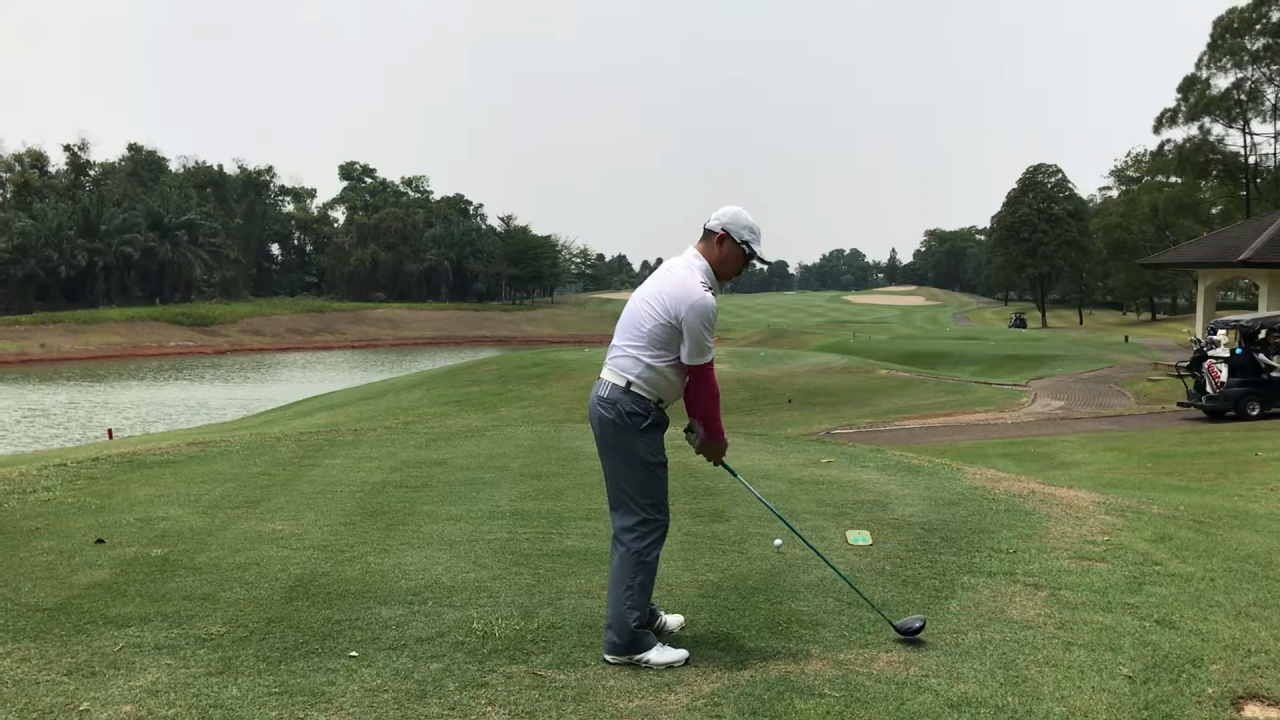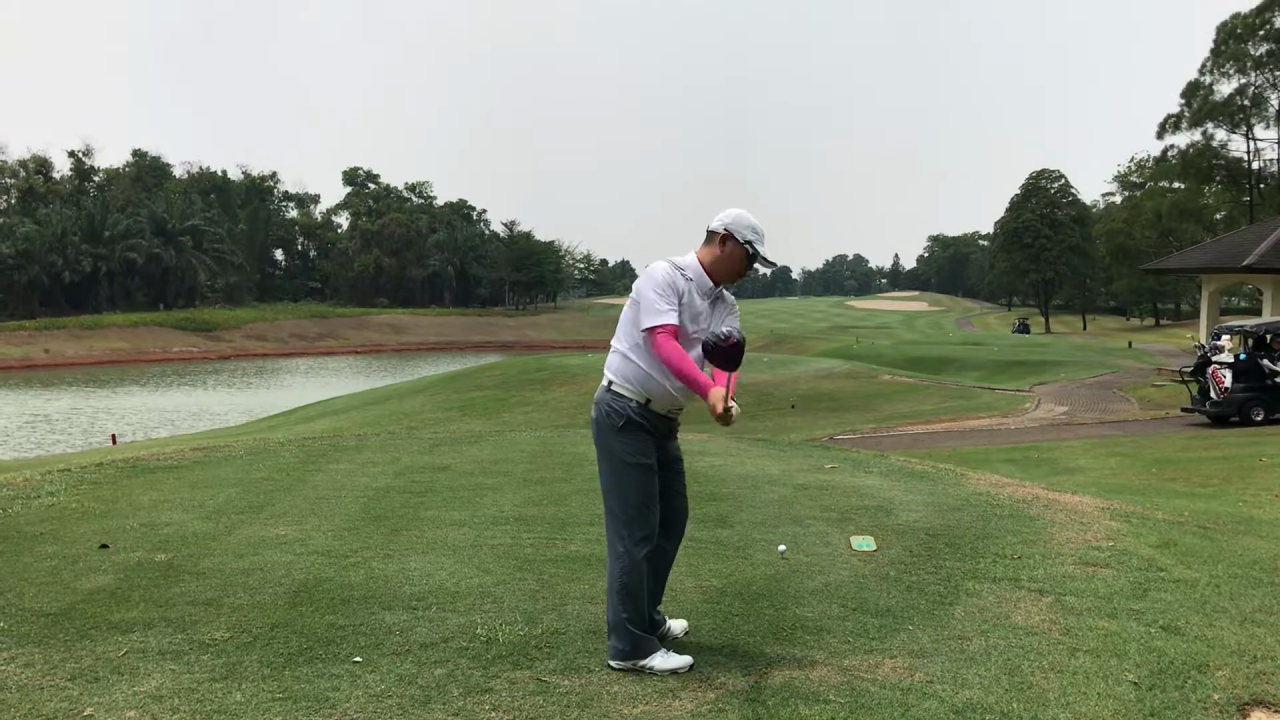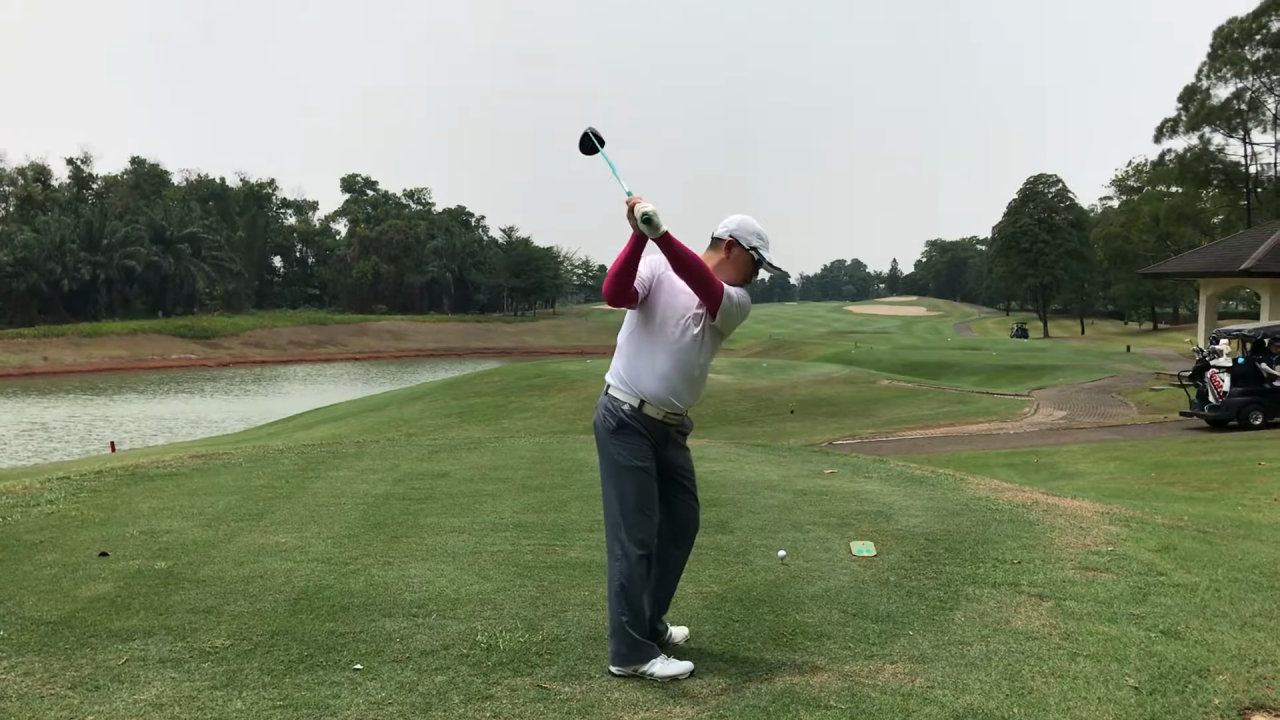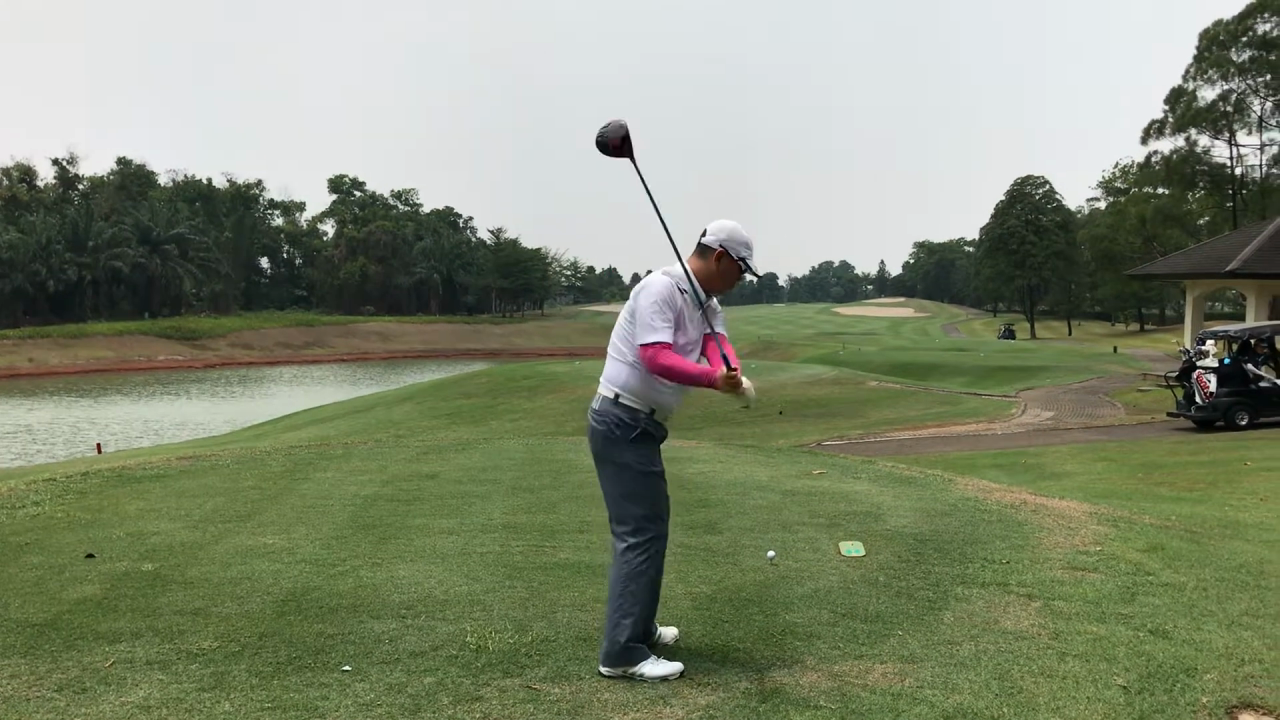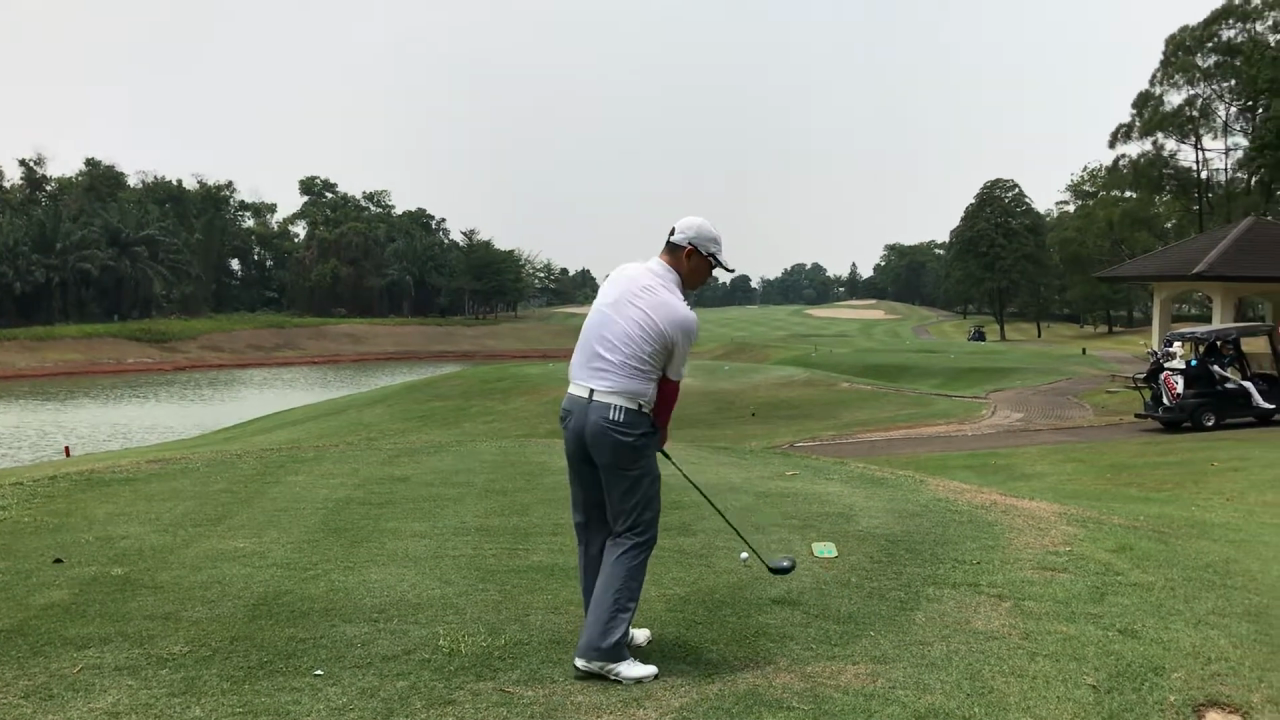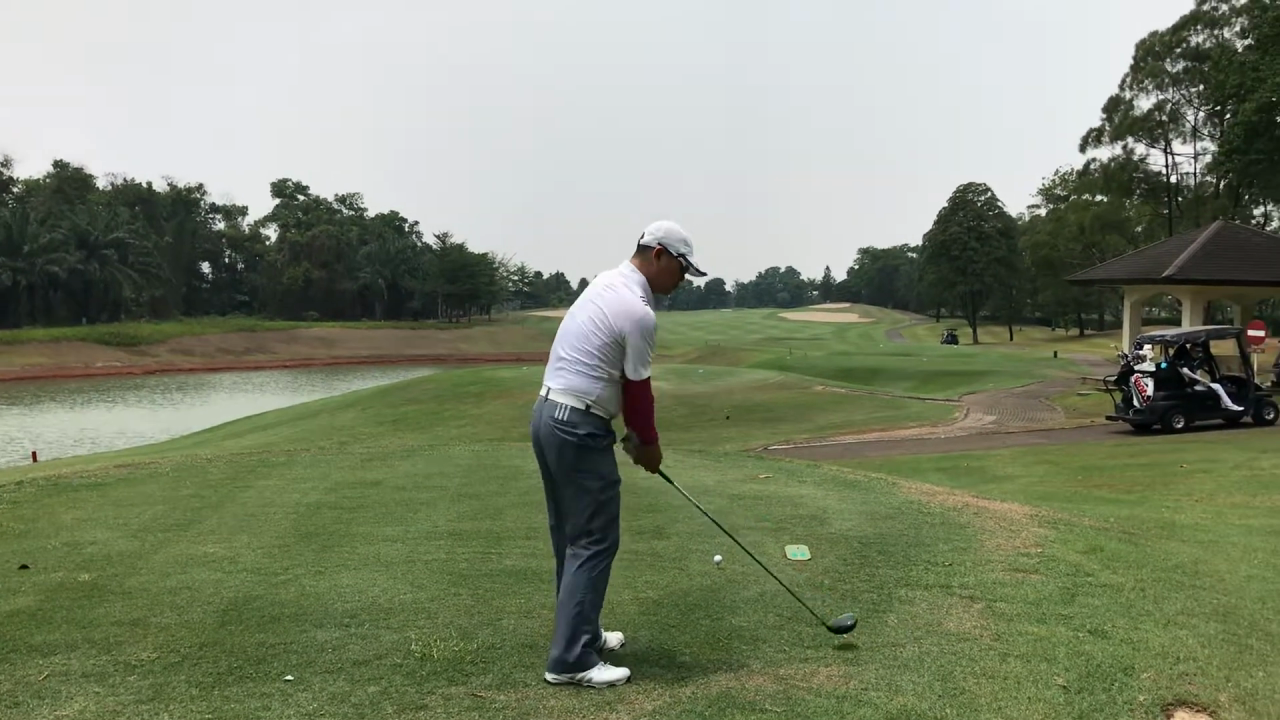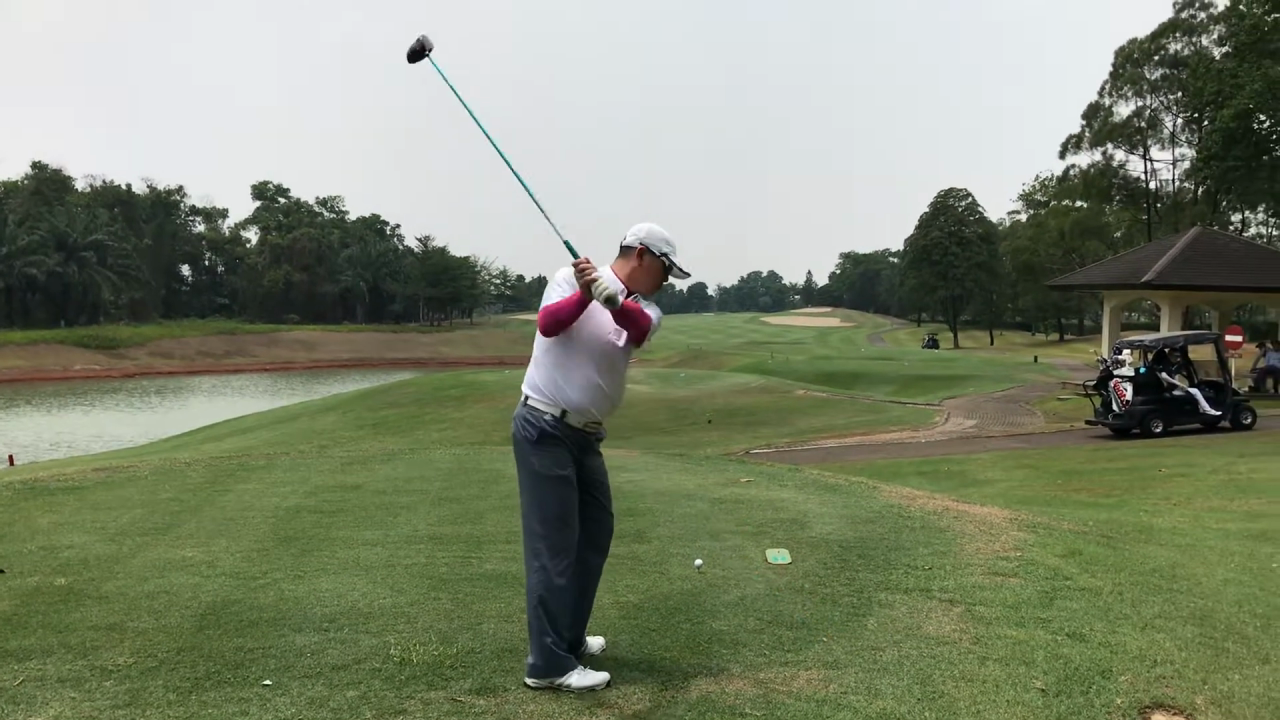
dt=0.4s
person 1, frame 1
left shoulder: (678, 269)
right shoulder: (697, 297)
right elbow: (702, 378)
left wrist: (697, 421)
right wrist: (715, 435)
left hip: (620, 404)
right hip: (629, 412)
left knee: (641, 516)
right knee: (642, 522)
left ankle: (637, 612)
right ankle: (626, 640)
person 1, frame 2
left shoulder: (726, 304)
right shoulder: (664, 273)
right elbow: (665, 346)
left wrist: (724, 392)
right wrist: (705, 390)
left hip: (661, 420)
right hip: (624, 415)
left knee: (670, 520)
right knee: (634, 529)
left ankle: (644, 618)
right ankle: (630, 645)
person 1, frame 3
left shoulder: (736, 302)
right shoulder: (655, 267)
left elbow: (704, 285)
right elbow: (614, 293)
left wrist: (662, 235)
right wrist: (640, 237)
left hip: (671, 427)
right hip: (625, 420)
left knee: (681, 526)
right knee: (634, 535)
left ankle: (647, 625)
right ankle: (630, 651)
person 1, frame 4
left shoulder: (708, 303)
right shoulder: (663, 289)
left elbow: (717, 347)
right elbow: (657, 360)
left wrist: (732, 372)
right wrist: (712, 374)
left hip: (629, 421)
right hip: (623, 423)
left knee: (643, 528)
right knee: (639, 533)
left ankle: (636, 626)
right ankle: (621, 652)
person 1, frame 5
left shoulder: (623, 274)
right shoulder: (681, 318)
right elbow: (668, 387)
right wrist: (659, 430)
left hip: (576, 409)
right hip: (620, 423)
left knee: (595, 529)
right knee: (633, 535)
left ankle: (605, 629)
right ankle: (601, 648)
person 1, frame 6
left shoulder: (609, 285)
right shoulder: (636, 312)
right elbow: (638, 393)
left wrist: (637, 434)
right wrist: (646, 444)
left hip: (555, 419)
right hip: (578, 428)
left knee: (574, 534)
right knee: (592, 541)
left ankle: (580, 633)
right ankle: (569, 659)
person 1, frame 7
left shoulder: (648, 312)
right shoulder: (571, 282)
left elbow: (635, 325)
right elbow: (547, 324)
left wrist: (608, 290)
right wrist: (586, 294)
left hip: (586, 437)
right hip: (544, 430)
left knee: (594, 537)
right knee: (554, 546)
left ankle: (566, 639)
right ankle: (548, 663)
